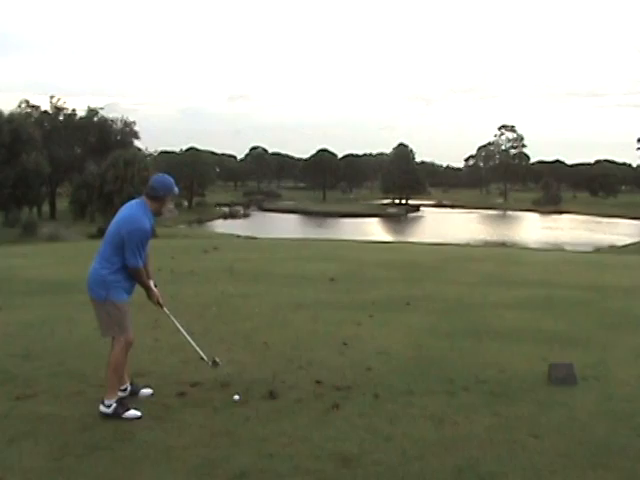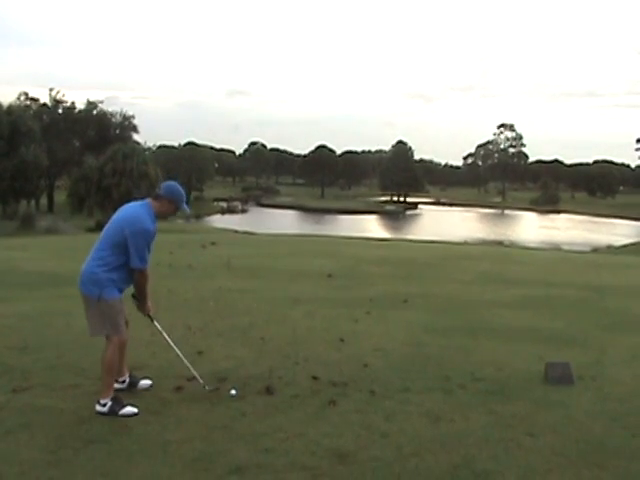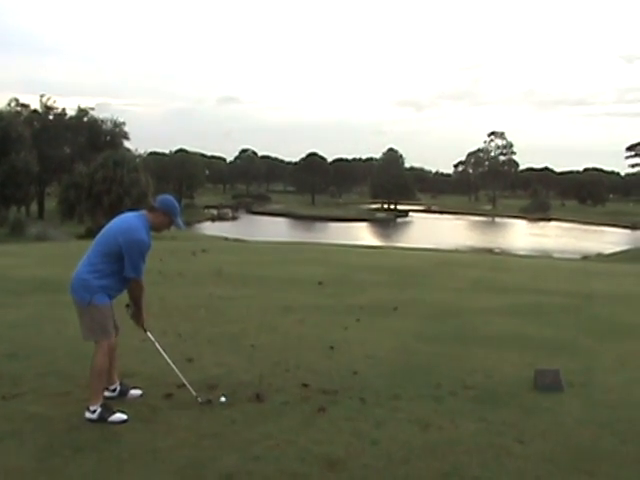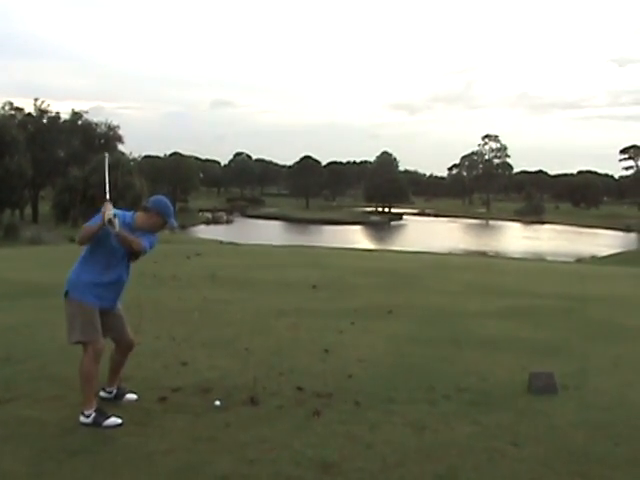
dt=0.7s
person 1, frame 1
left shoulder: (136, 207)
right shoulder: (139, 223)
right elbow: (134, 267)
left wrist: (150, 281)
right wrist: (149, 290)
left hip: (112, 281)
right hip: (109, 284)
left knee: (122, 337)
right knee: (124, 339)
left ankle: (123, 385)
right ankle: (110, 401)
person 1, frame 2
left shoulder: (136, 208)
right shoulder: (143, 224)
right elbow: (139, 270)
left wrist: (140, 296)
right wrist: (144, 301)
left hip: (102, 278)
right hip: (101, 283)
left knee: (121, 328)
right knee: (117, 338)
left ankle: (122, 378)
right ankle: (105, 400)
person 1, frame 3
left shoulder: (131, 218)
right shoulder: (138, 236)
right elbow: (135, 280)
left wrist: (134, 305)
right wrist: (139, 311)
left hip: (94, 285)
right hip: (92, 289)
left knee: (112, 335)
right knee: (105, 343)
left ankle: (112, 386)
right ankle: (95, 407)
person 1, frame 4
left shoulder: (148, 236)
right shoulder: (112, 215)
left elbow: (137, 249)
right elbow: (81, 238)
left wrist: (118, 229)
right wrist: (104, 223)
left hip: (108, 298)
right hip: (82, 292)
left knee: (126, 342)
right knee: (94, 348)
left ankle: (111, 388)
right ankle: (89, 411)
